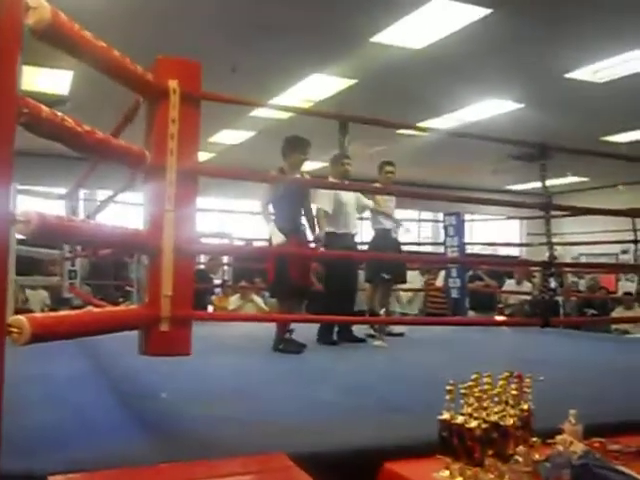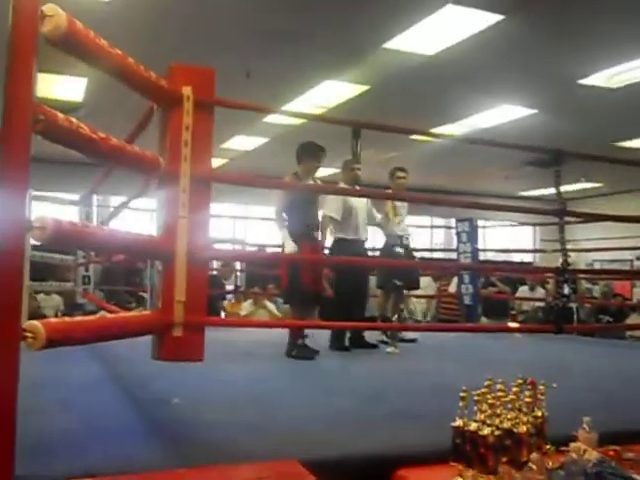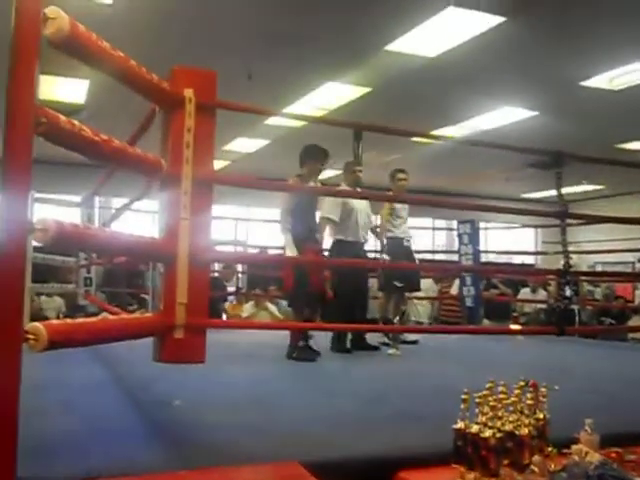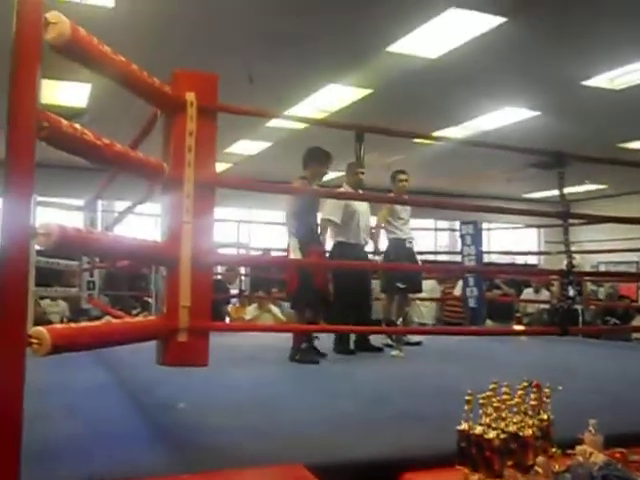
dt=0.1s
person 1, frame 1
right shoulder: (277, 176)
right elbow: (264, 206)
left wrist: (315, 235)
right wrist: (274, 231)
left hip: (299, 234)
right hip: (283, 235)
left knee: (298, 288)
right knee: (285, 289)
person 1, frame 2
left shoulder: (316, 185)
right shoulder: (291, 181)
right elbow: (279, 213)
left wrist: (320, 242)
right wrist: (287, 240)
left hip: (312, 241)
right hip: (297, 241)
left knee: (311, 294)
right knee: (298, 295)
person 1, frame 3
left shoulder: (315, 185)
right shoulder: (296, 182)
right elbow: (285, 214)
right wrist: (290, 245)
left hip: (313, 243)
right hip: (299, 243)
left knee: (315, 295)
right knee: (299, 297)
person 1, frame 4
left shoulder: (315, 187)
right shoulder: (301, 184)
right elbow: (290, 216)
right wrist: (293, 248)
left hip: (315, 245)
right hip: (303, 246)
left knee: (319, 297)
right knee: (302, 299)
left ankle: (308, 341)
person 2, frame 1
left shoulder: (351, 190)
right shoulder: (327, 188)
left elbow: (369, 205)
right elbow: (321, 213)
right wrist: (321, 236)
left hip: (349, 241)
right hip: (335, 240)
left knee: (350, 288)
right knee: (334, 288)
person 2, frame 2
left shoulder: (364, 196)
right shoulder: (337, 193)
left elbow: (375, 218)
right elbow: (328, 218)
left hip: (359, 247)
right hip: (342, 246)
left knee: (359, 294)
right knee: (343, 293)
person 2, frame 3
left shoulder: (364, 198)
right shoulder: (338, 195)
left elbow: (370, 224)
right elbow: (325, 219)
left hip: (359, 249)
right hip: (343, 248)
left knee: (361, 296)
right knee: (342, 295)
person 2, frame 4
left shoulder: (364, 199)
right shoulder: (339, 196)
right elbow: (326, 221)
left hip: (360, 251)
right hip: (344, 250)
left knee: (364, 297)
right knee: (343, 297)
person 3, frame 1
left shoulder: (392, 194)
right elbow: (380, 207)
right wrist: (396, 220)
left hip: (392, 237)
right hip: (381, 237)
left knee: (389, 282)
right knee: (376, 281)
left ankle: (383, 322)
person 3, frame 2
left shoulder: (405, 199)
right shoulder: (388, 197)
right elbow: (388, 218)
right wrist: (394, 241)
left hip: (404, 243)
right hip: (393, 243)
left knee: (400, 288)
right knee: (388, 288)
left ankle: (395, 329)
right ankle: (384, 329)
person 3, frame 3
left shoulder: (405, 201)
right shoulder: (388, 199)
right elbow: (383, 221)
left wrist: (408, 244)
right wrist: (383, 246)
left hip: (405, 245)
right hip: (394, 244)
left knee: (402, 290)
right knee: (389, 290)
person 3, frame 4
left shoulder: (408, 202)
right shoulder: (389, 201)
right elbow: (379, 223)
left wrist: (412, 246)
right wrist: (376, 248)
left hip: (408, 246)
right hip: (396, 246)
left knee: (405, 291)
right knee: (392, 291)
left ankle: (401, 332)
